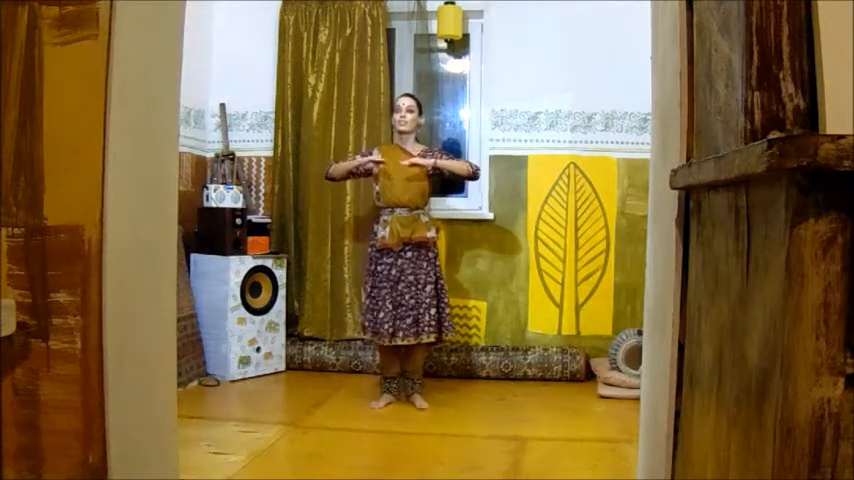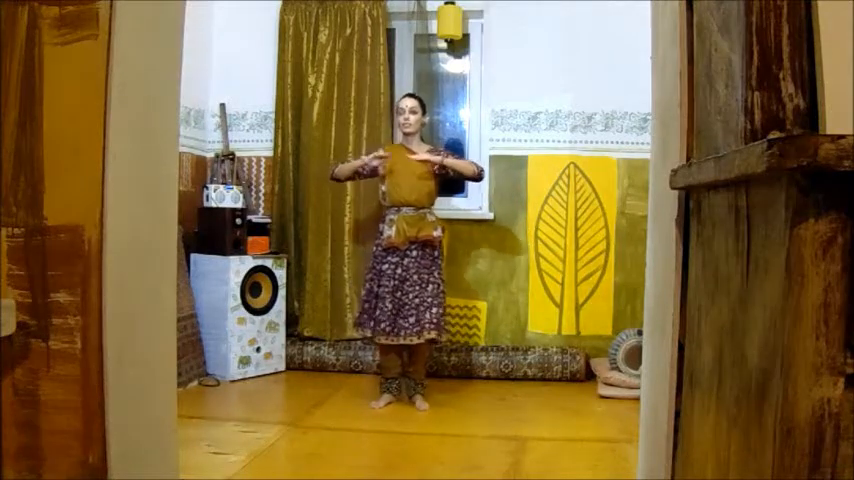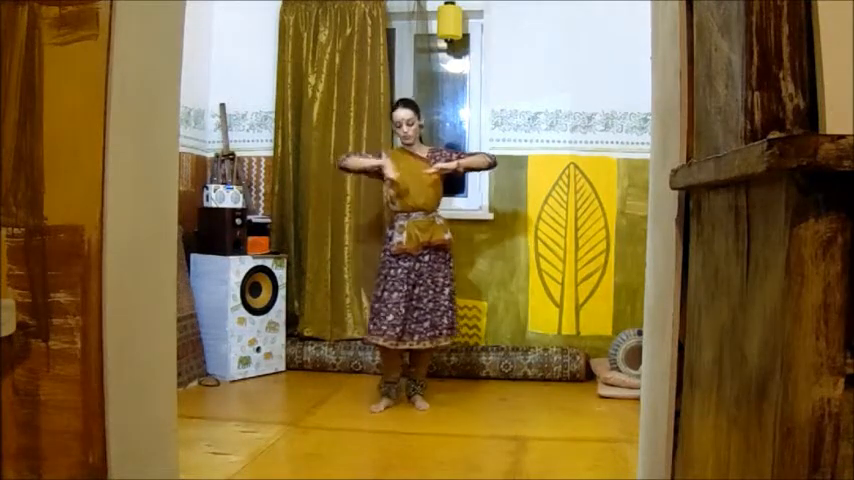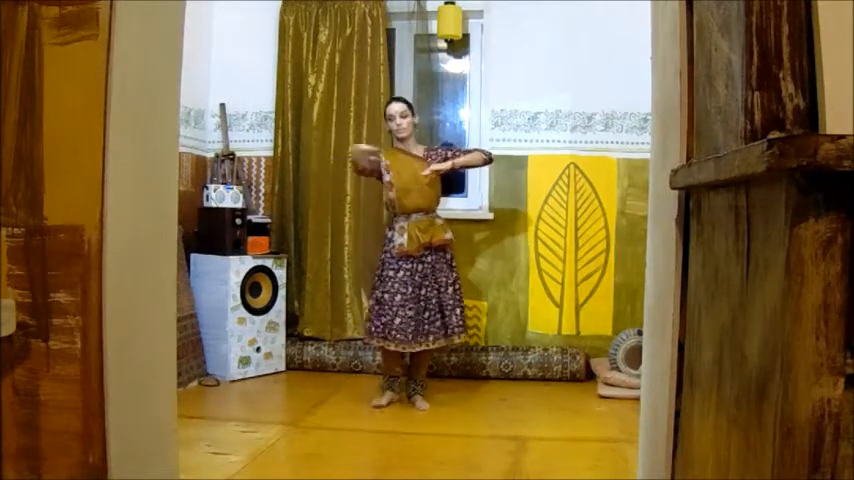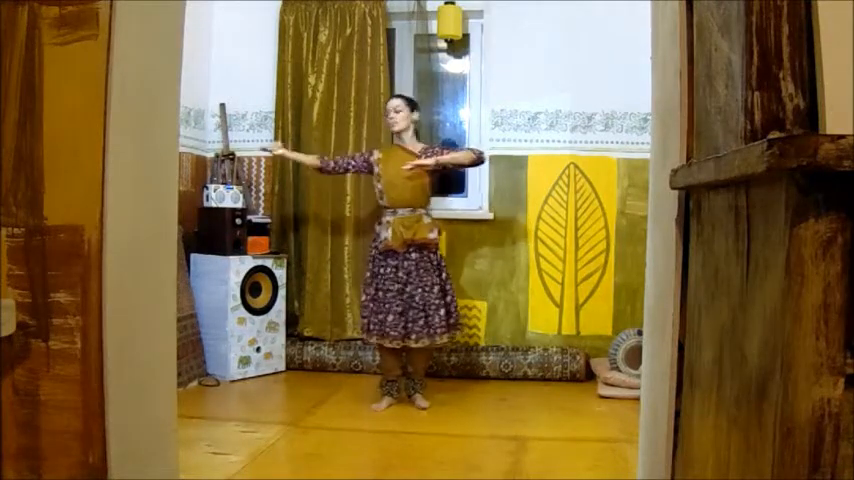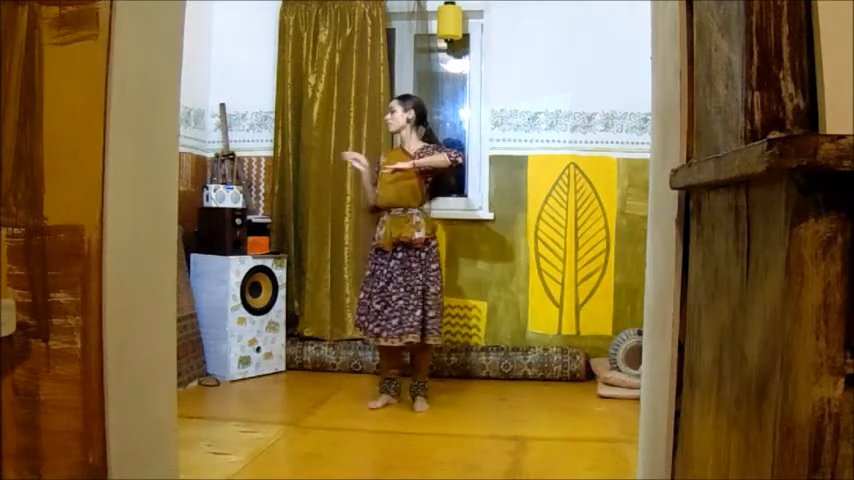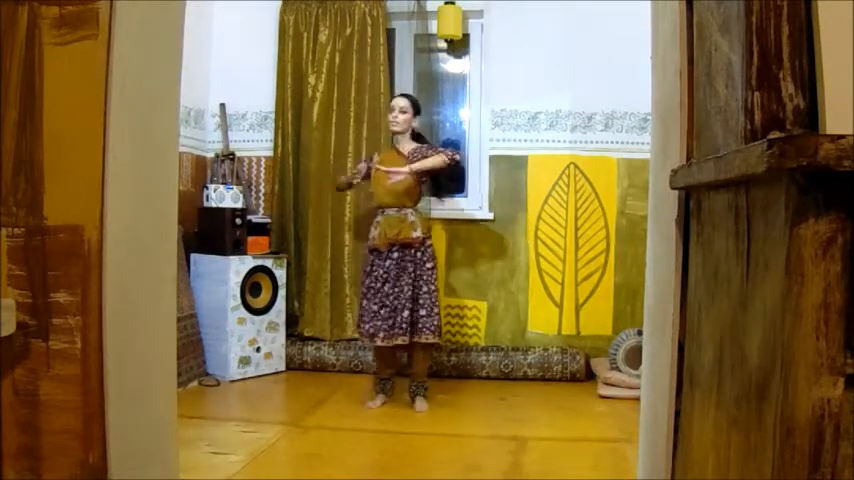
dt=0.3s
person 1, frame 1
left shoulder: (430, 155)
right shoulder: (377, 155)
left elbow: (473, 172)
right elbow: (331, 173)
left wrist: (431, 163)
right wrist: (360, 162)
left hip: (419, 239)
right hip: (385, 238)
left knee: (419, 314)
right knee: (383, 315)
left ankle: (413, 387)
right ankle: (389, 387)
person 1, frame 2
left shoulder: (435, 155)
right shoulder: (383, 155)
left elbow: (477, 172)
right elbow: (336, 173)
left wrist: (439, 160)
right wrist: (366, 162)
left hip: (424, 239)
right hip: (390, 237)
left knee: (421, 315)
right knee: (384, 314)
left ankle: (416, 388)
right ankle: (389, 387)
person 1, frame 3
left shoulder: (439, 155)
right shoulder: (386, 159)
left elbow: (489, 160)
right elbow: (344, 162)
left wrist: (454, 165)
right wrist: (380, 164)
left hip: (433, 242)
right hip: (399, 242)
left knee: (429, 318)
right knee: (390, 317)
left ankle: (416, 388)
right ankle: (388, 390)
person 1, frame 4
left shoulder: (437, 153)
right shoulder: (381, 160)
left elbow: (484, 157)
right elbow: (360, 166)
left wrist: (446, 165)
right wrist: (360, 154)
left hip: (434, 242)
right hip: (400, 244)
left knee: (430, 319)
right knee: (393, 318)
left ankle: (416, 389)
right ankle: (390, 385)
person 1, frame 5
left shoulder: (431, 152)
right shoulder: (376, 157)
left elbow: (477, 156)
right elbow: (330, 165)
left wrist: (436, 161)
right wrist: (287, 153)
left hip: (421, 239)
right hip: (388, 239)
left knee: (423, 315)
right knee: (387, 316)
left ankle: (416, 387)
right ankle: (390, 388)
person 1, frame 6
left shoulder: (428, 152)
right shoulder: (386, 158)
left elbow: (455, 159)
left wrist: (410, 164)
right wrist: (364, 171)
left hip: (416, 239)
right hip: (385, 238)
left knee: (417, 316)
right knee: (381, 314)
left ankle: (419, 391)
right ankle: (389, 389)
person 1, frame 7
left shoulder: (422, 153)
right shoulder: (378, 158)
left elbow: (453, 157)
right elbow: (342, 185)
left wrist: (410, 169)
right wrist: (354, 176)
left hip: (412, 238)
right hip: (381, 237)
left knee: (416, 314)
right knee: (379, 315)
left ankle: (418, 390)
right ankle: (383, 387)
